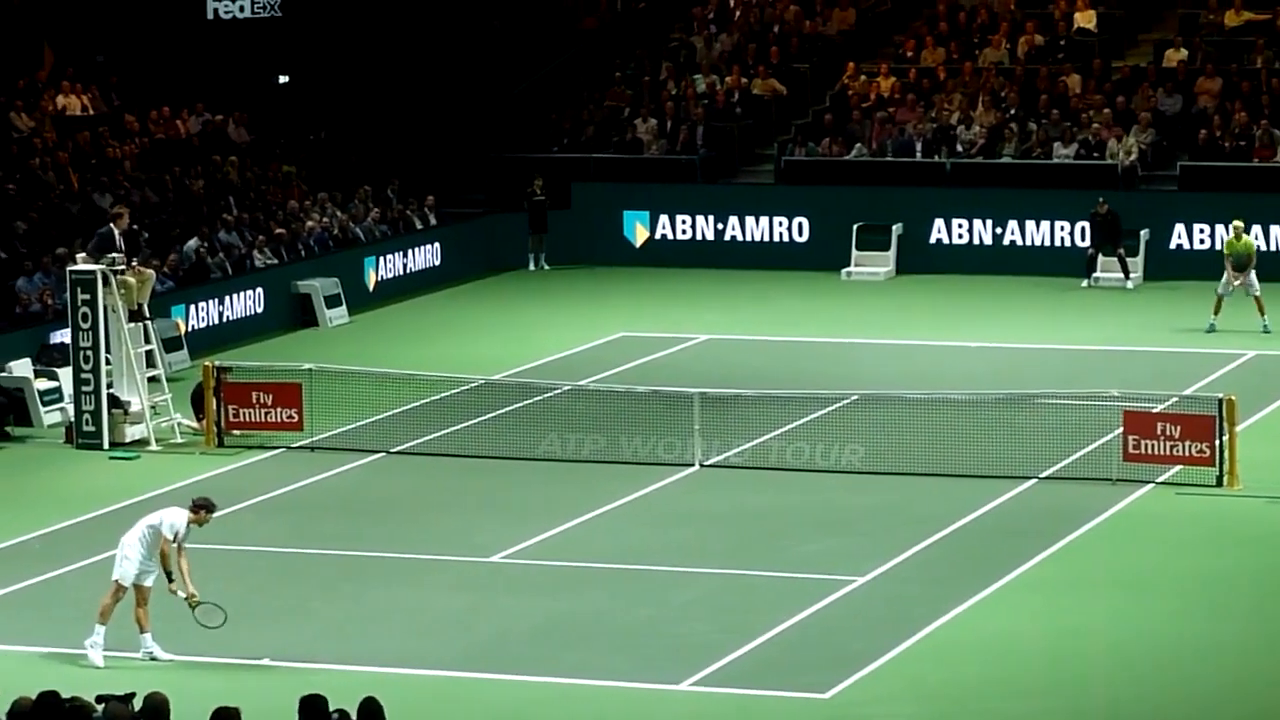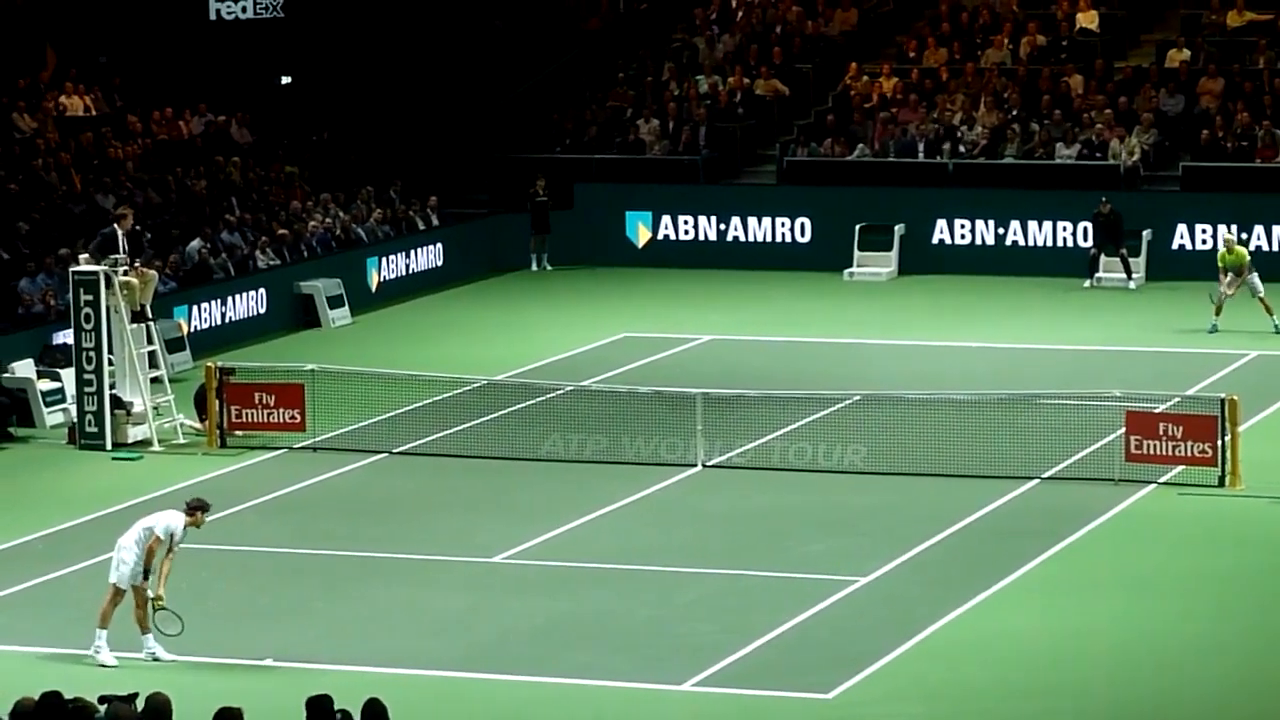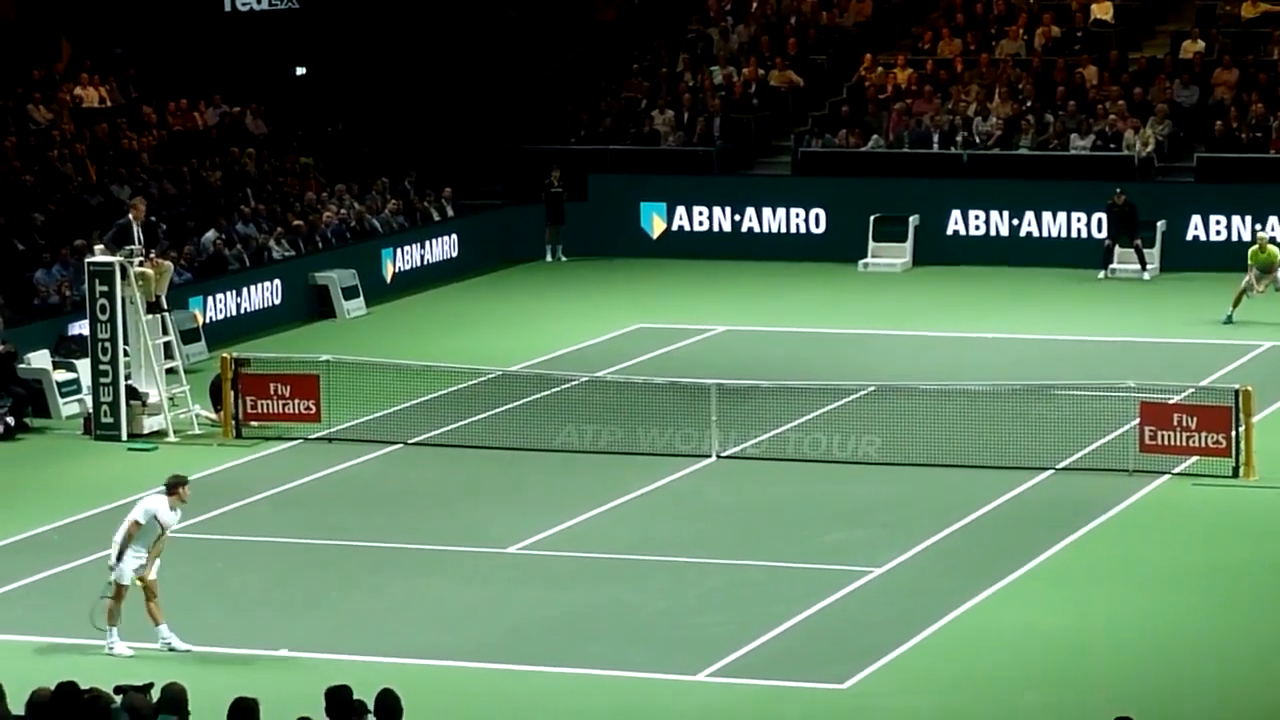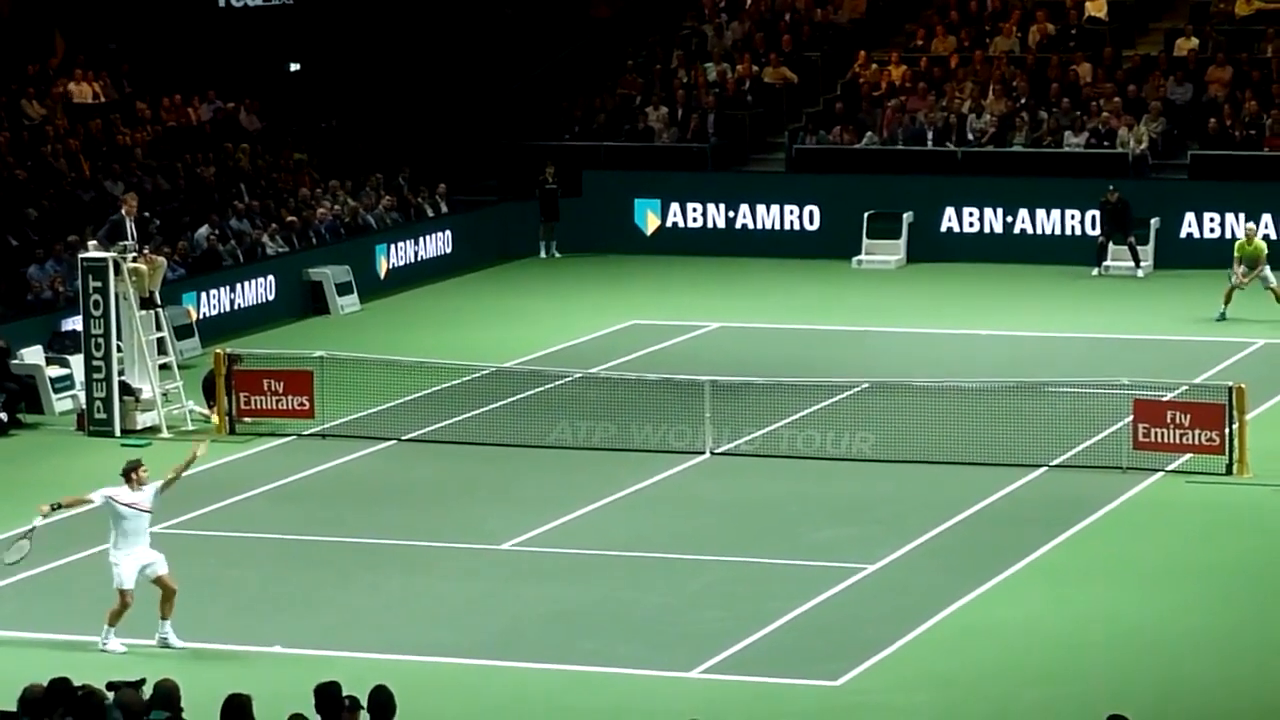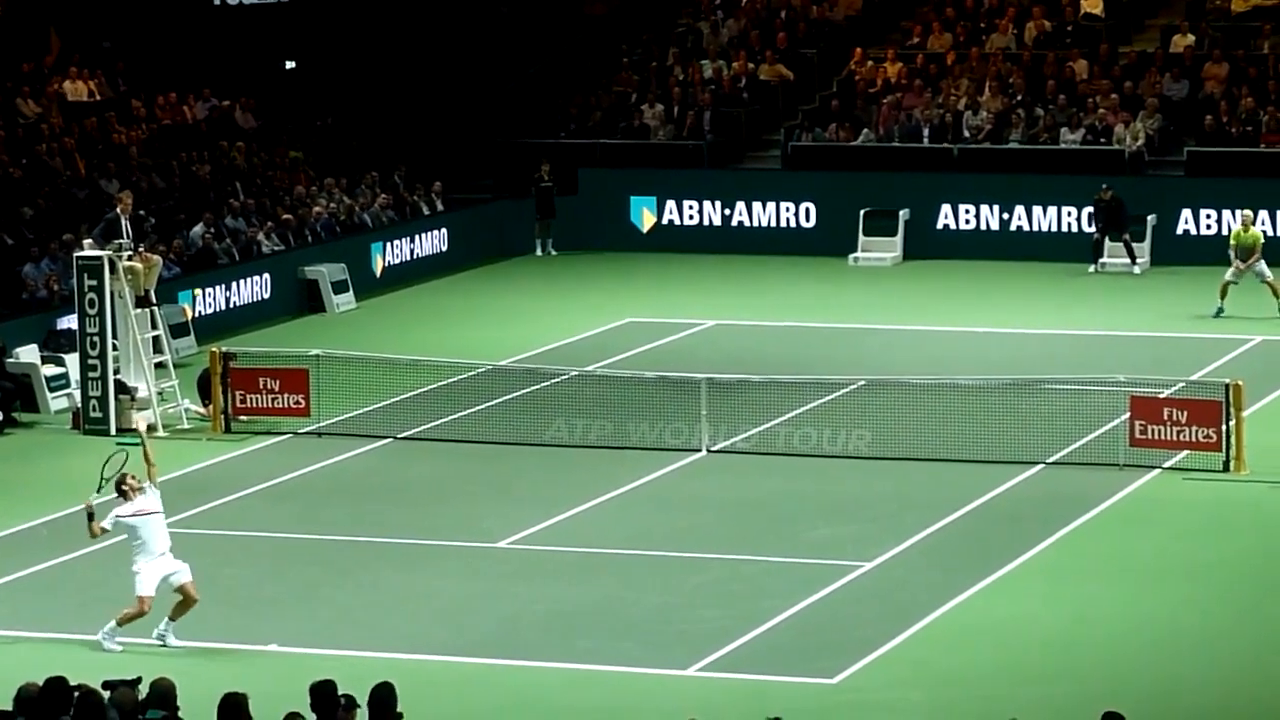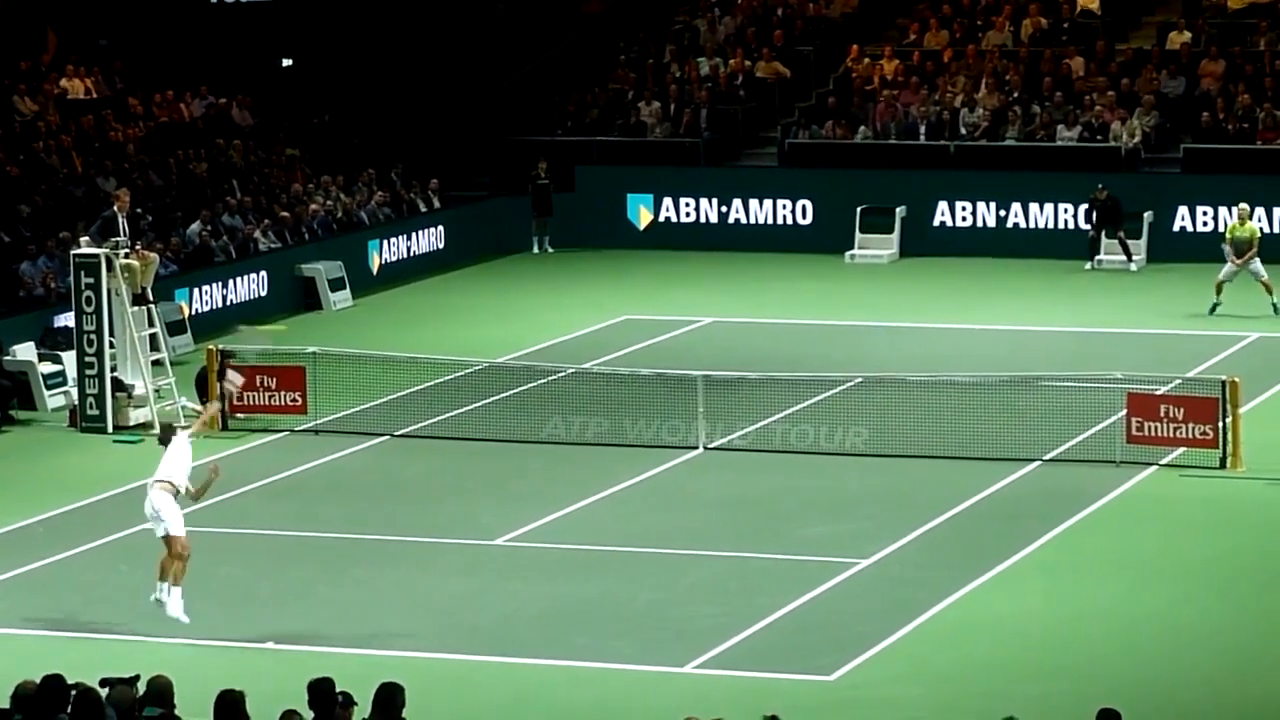
dt=0.4s
person 1, frame 1
left shoulder: (186, 528)
right shoulder: (175, 518)
left elbow: (181, 557)
right elbow: (163, 551)
left wrist: (189, 586)
right wrist: (171, 580)
left hip: (147, 557)
right hip: (132, 549)
left knee: (143, 602)
right knee: (116, 595)
left ankle: (148, 648)
right ankle: (96, 642)
person 1, frame 2
left shoulder: (182, 531)
right shoulder: (171, 520)
left elbow: (168, 558)
right elbow: (152, 547)
left wrist: (161, 587)
right wrist: (145, 578)
left hip: (144, 558)
right hip: (129, 551)
left knee: (143, 603)
right knee: (115, 598)
left ankle: (151, 648)
right ankle: (99, 647)
person 1, frame 3
left shoulder: (176, 513)
right shoulder: (152, 504)
left elbow: (159, 541)
right elbow: (131, 530)
left wrist: (148, 568)
right wrist: (117, 558)
left hip: (146, 552)
right hip: (126, 549)
left knee: (152, 594)
right knee: (119, 594)
left ankle: (166, 638)
right ankle: (112, 641)
person 1, frame 4
left shoulder: (150, 491)
right shoulder: (112, 494)
left elbow: (174, 476)
right elbow: (82, 499)
left wrist: (193, 457)
right wrist: (52, 507)
left hip: (146, 553)
right hip: (123, 556)
left knee: (170, 589)
right knee: (126, 601)
left ankle: (164, 634)
right ankle: (106, 638)
person 1, frame 5
left shoulder: (150, 495)
right shoulder: (119, 513)
left elbow: (150, 464)
right elbow: (95, 533)
left wrist: (143, 436)
right wrist: (90, 513)
left hip: (168, 560)
right hip: (146, 565)
left knee: (191, 597)
right knee: (142, 609)
left ankle: (164, 631)
right ankle: (108, 633)
person 1, frame 6
right shoulder: (179, 440)
left elbow: (195, 497)
right elbow: (201, 423)
left wrist: (210, 480)
left hip: (168, 501)
right hip: (161, 499)
left knee: (183, 552)
right knee: (177, 551)
left ankle: (173, 597)
right ankle: (162, 593)
